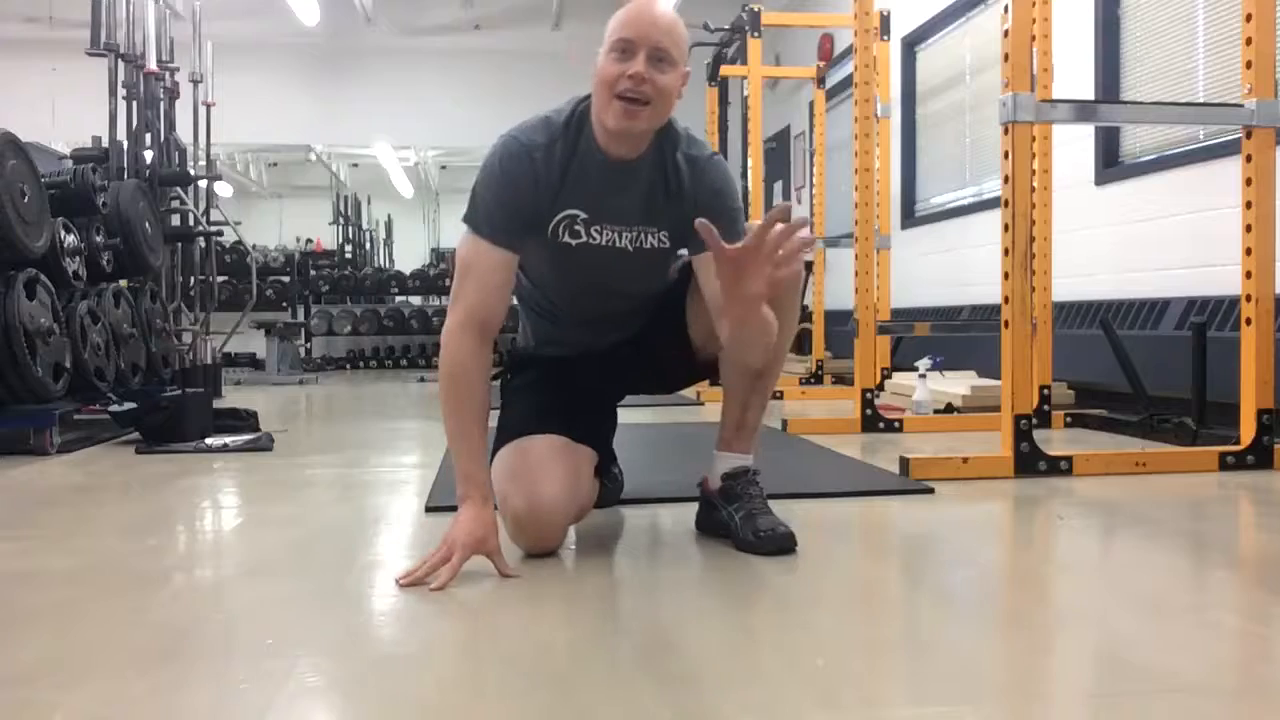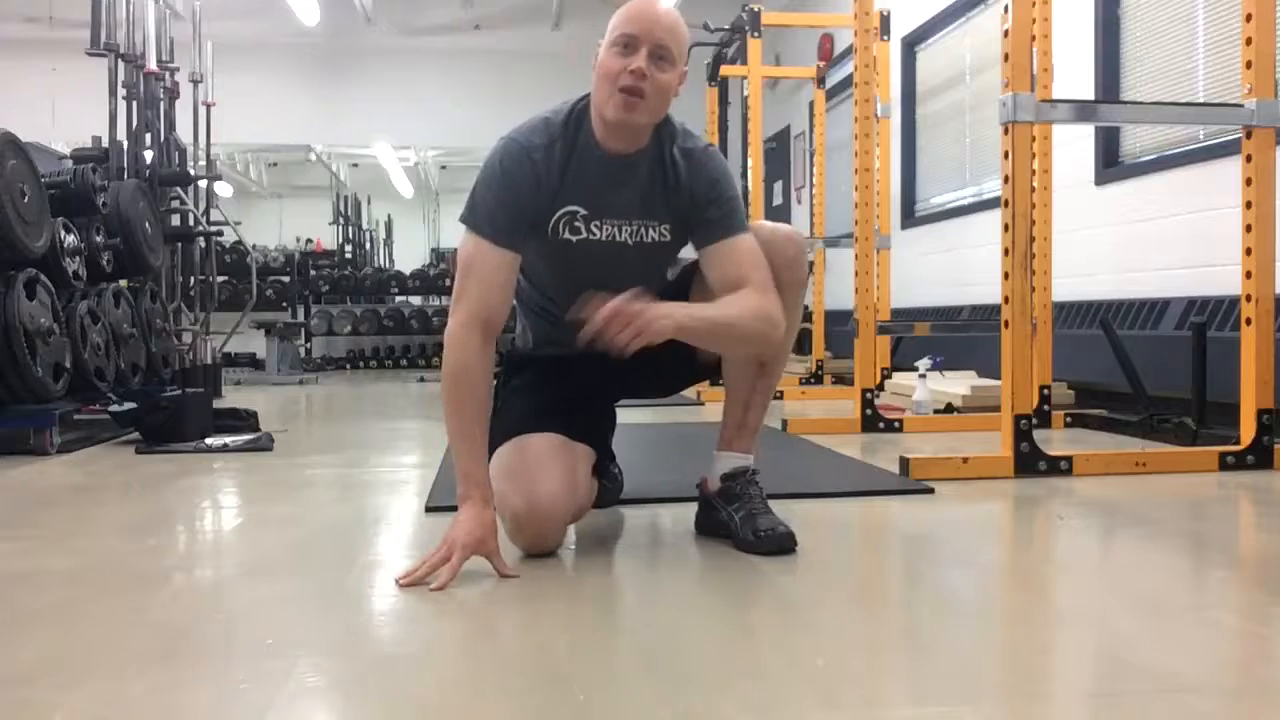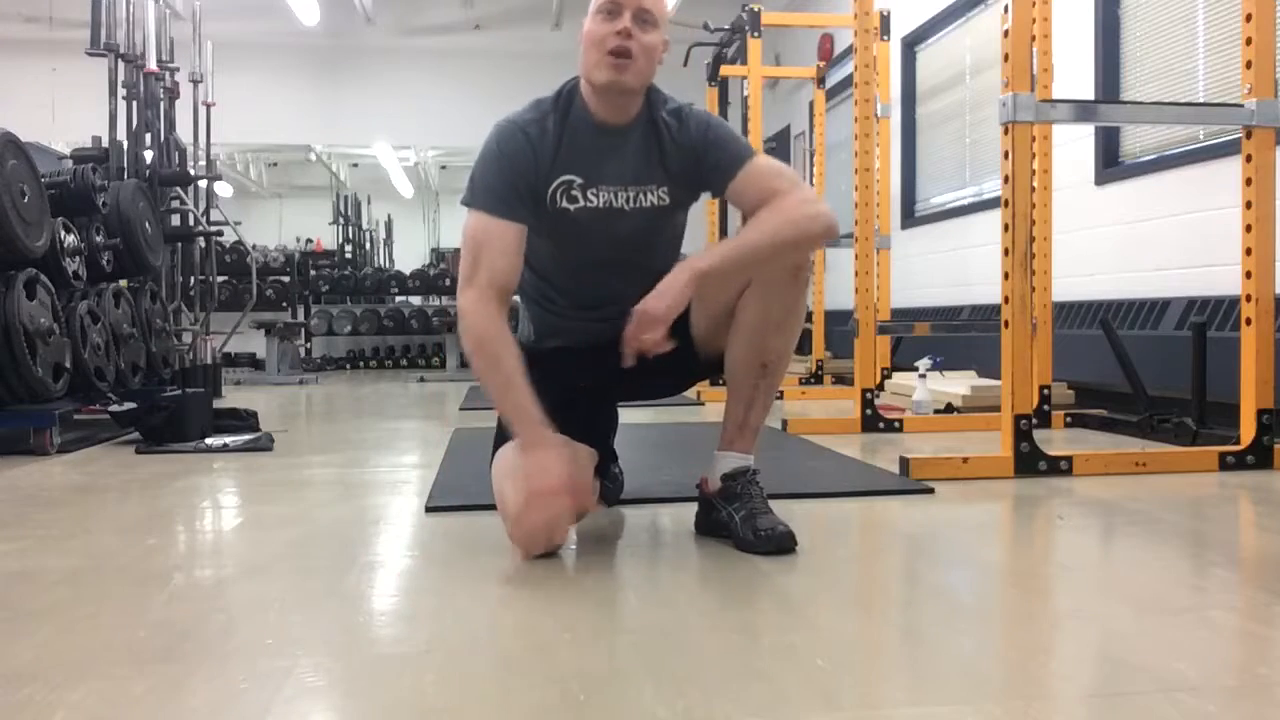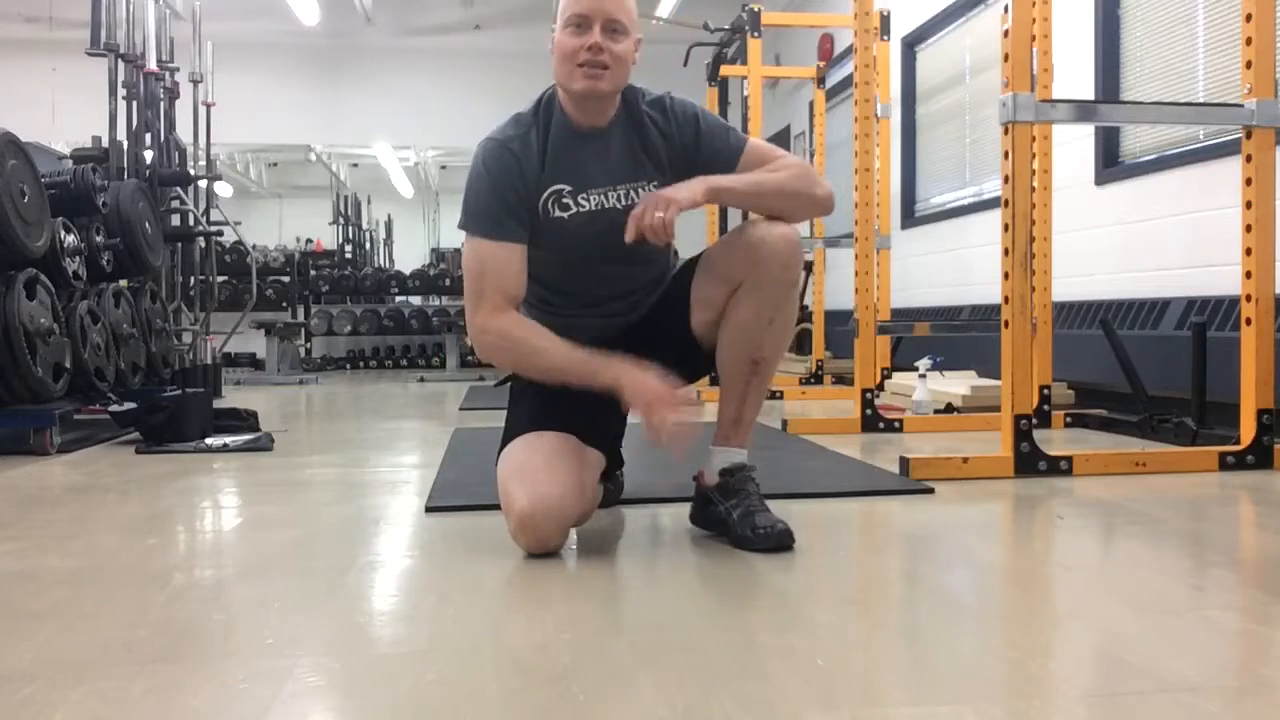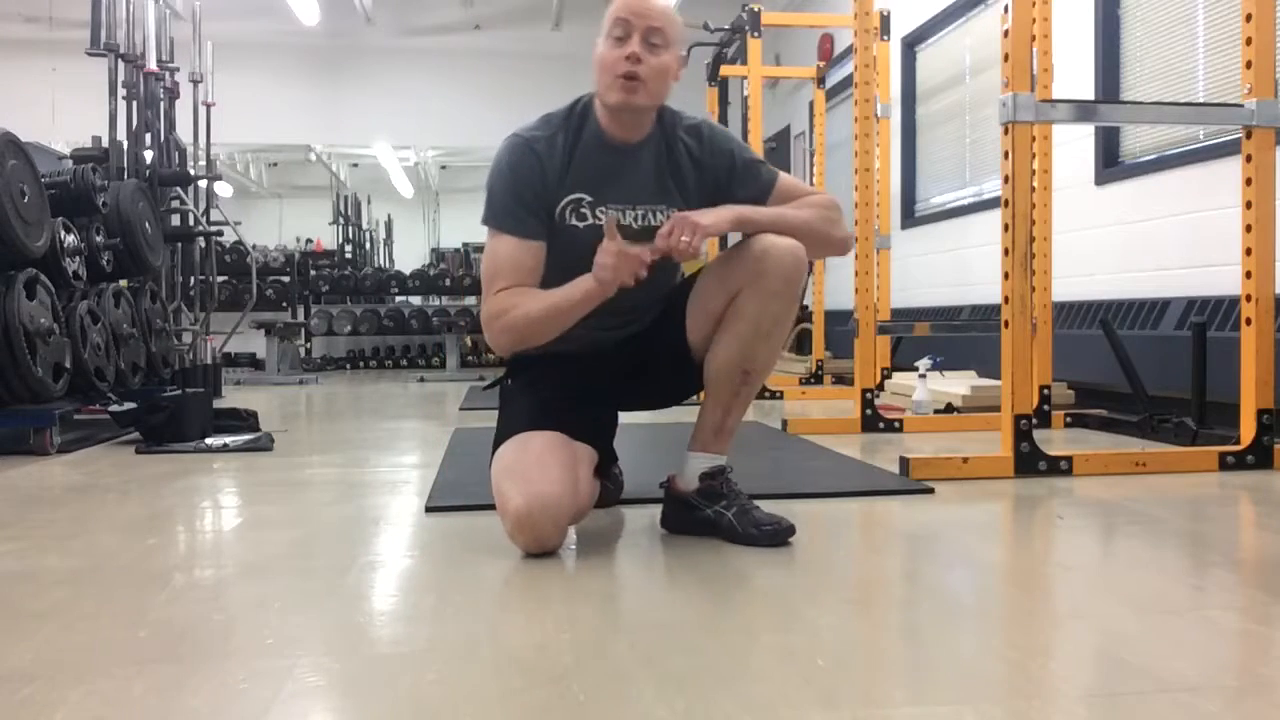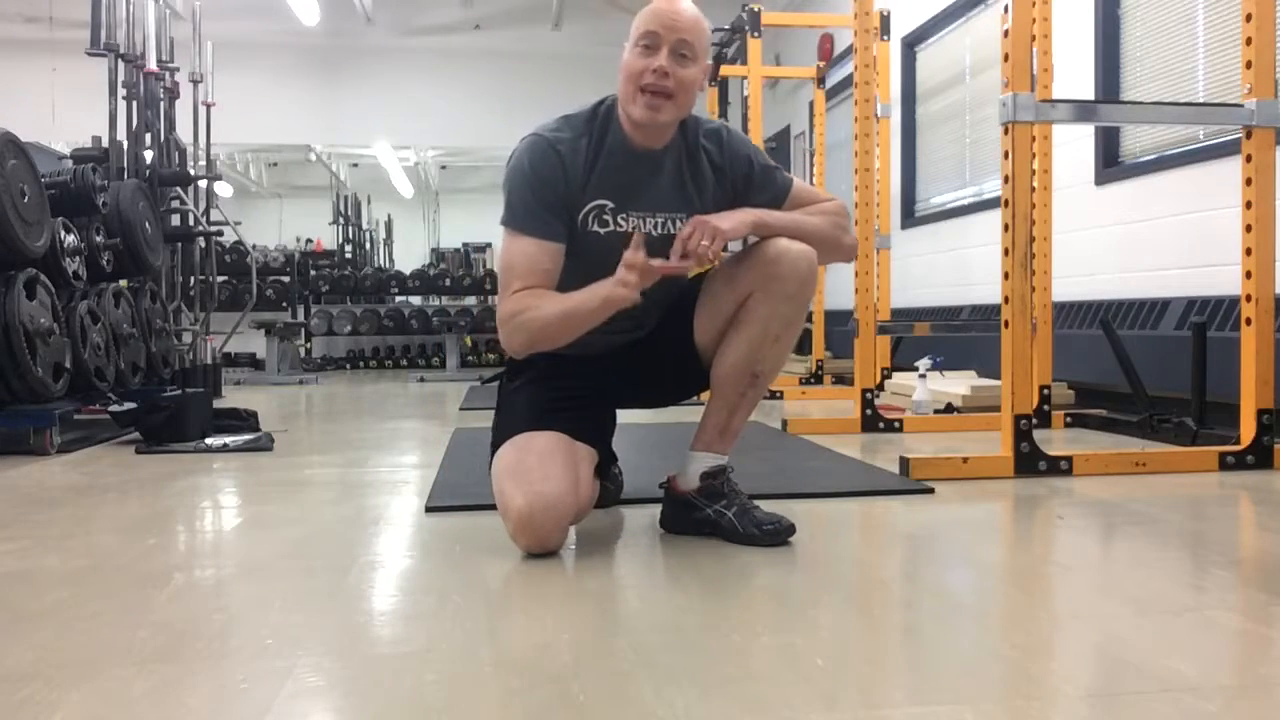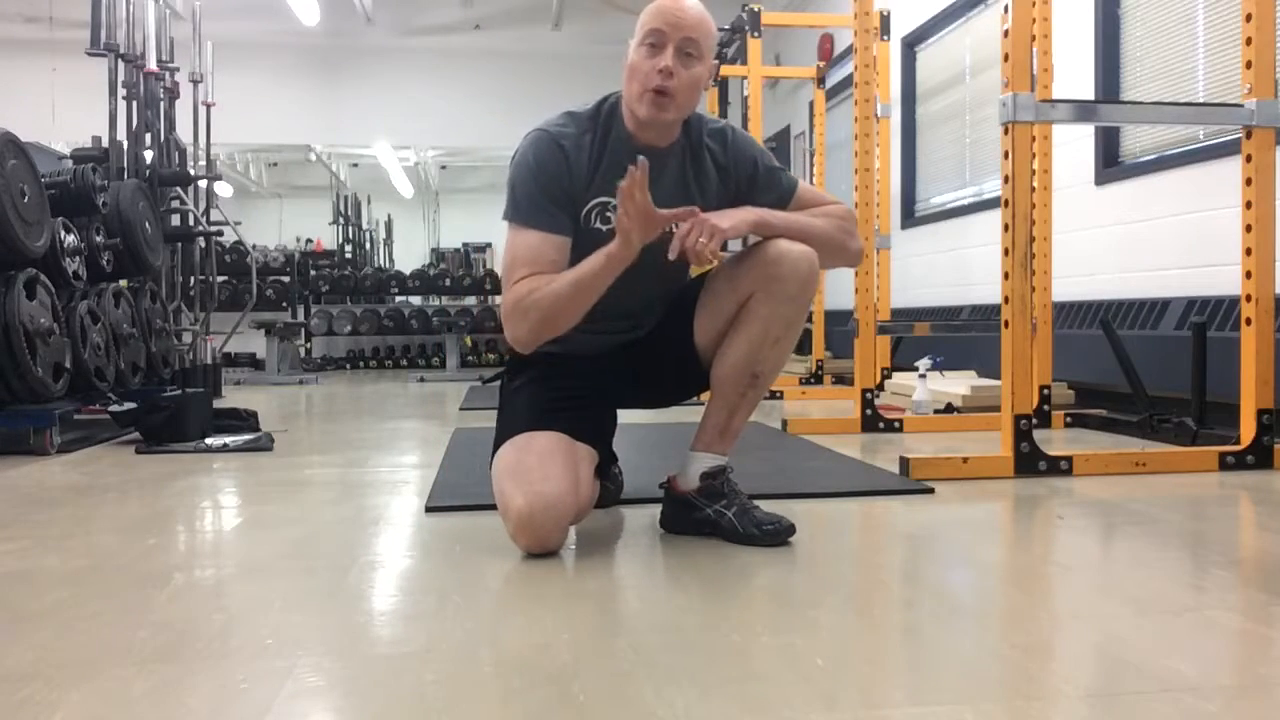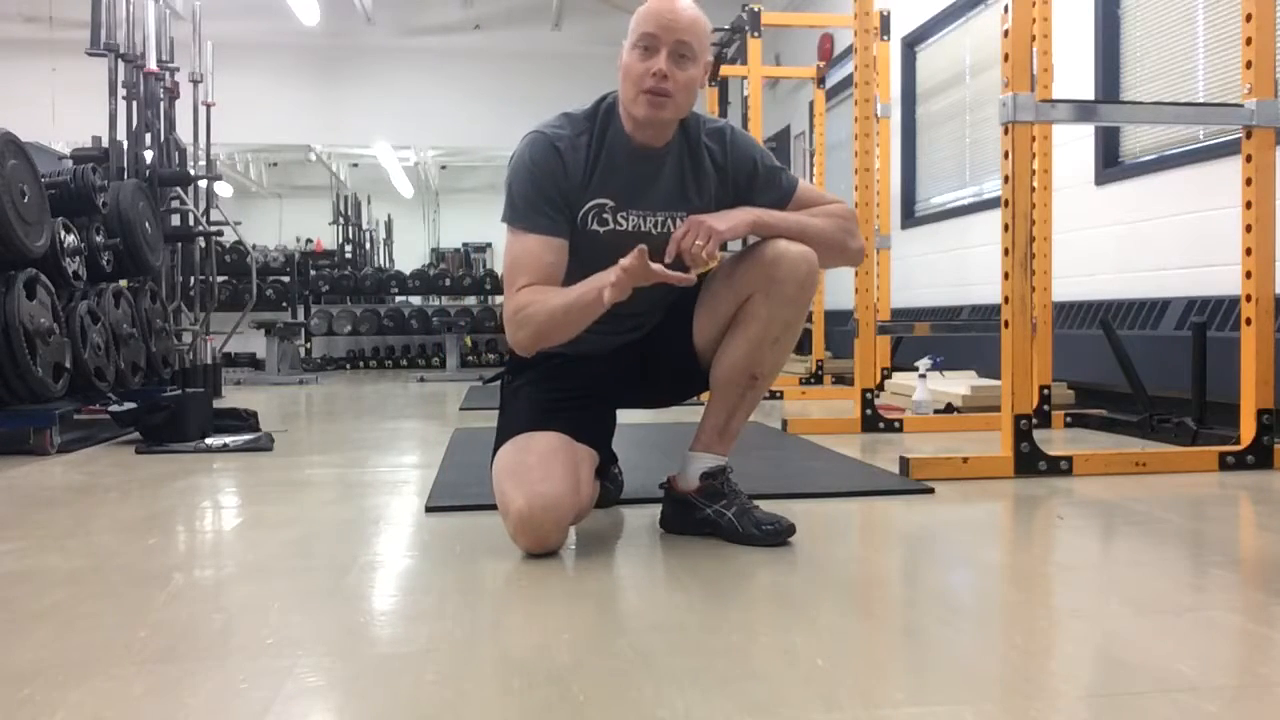
dt=0.3s
person 1, frame 1
left shoulder: (700, 172)
right shoulder: (525, 156)
left elbow: (755, 349)
right elbow: (469, 328)
left wrist: (743, 304)
right wrist: (475, 501)
left hip: (656, 331)
right hip: (558, 357)
left knee: (779, 259)
right knee: (536, 523)
left ankle: (730, 482)
right ankle: (595, 471)
person 1, frame 2
left shoulder: (697, 167)
right shoulder: (525, 157)
left elbow: (765, 324)
right elbow: (472, 327)
left wrist: (670, 317)
right wrist: (474, 502)
left hip: (656, 340)
right hip: (555, 358)
left knee: (782, 248)
right knee: (535, 522)
left ankle: (730, 482)
right ankle: (594, 471)
person 1, frame 3
left shoulder: (687, 131)
right shoulder: (522, 140)
left elbow: (813, 217)
right elbow: (479, 302)
left wrist: (687, 276)
right wrist: (536, 447)
left hip: (660, 330)
right hip: (559, 354)
left knee: (782, 248)
right knee: (536, 521)
left ankle: (730, 481)
right ankle: (591, 468)
person 1, frame 4
left shoulder: (672, 123)
right shoulder: (507, 155)
left elbow: (815, 191)
right elbow: (489, 324)
left wrist: (704, 186)
right wrist: (620, 376)
left hip: (660, 324)
right hip: (563, 358)
left knee: (774, 245)
right knee: (538, 521)
left ankle: (725, 478)
right ankle: (596, 466)
person 1, frame 5
left shoulder: (700, 147)
right shoulder: (531, 154)
left elbow: (833, 228)
right elbow: (500, 325)
left wrist: (732, 214)
right wrist: (597, 282)
left hip: (656, 341)
right hip: (560, 362)
left knee: (780, 256)
right knee: (535, 520)
left ankle: (700, 484)
right ankle: (593, 470)
person 1, frame 6
left shoulder: (719, 152)
right shoulder: (550, 155)
left elbow: (841, 232)
right elbow: (516, 327)
left wrist: (749, 218)
right wrist: (615, 289)
left hip: (661, 341)
right hip: (564, 359)
left knee: (790, 261)
right knee: (536, 521)
left ankle: (700, 484)
right ankle: (594, 471)
person 1, frame 7
left shoulder: (723, 151)
right shoulder: (554, 150)
left elbow: (847, 238)
right elbow: (522, 325)
left wrist: (750, 217)
right wrist: (622, 247)
left hip: (665, 340)
right hip: (565, 359)
left knee: (792, 262)
right knee: (536, 520)
left ankle: (700, 484)
right ankle: (593, 469)
person 1, frame 8
left shoulder: (722, 150)
right shoulder: (551, 152)
left elbow: (848, 236)
right elbow: (524, 328)
left wrist: (747, 217)
right wrist: (611, 284)
left hip: (664, 340)
right hip: (566, 358)
left knee: (790, 263)
right knee: (537, 520)
left ankle: (700, 483)
right ankle: (593, 470)
